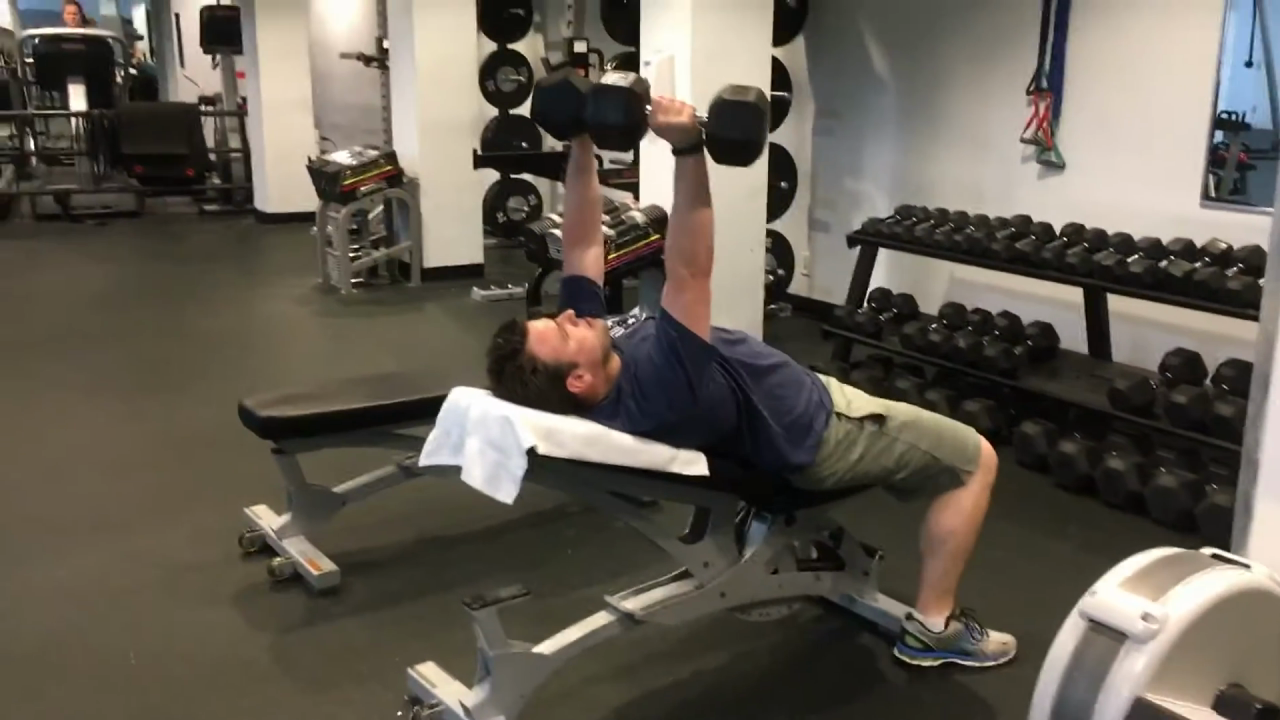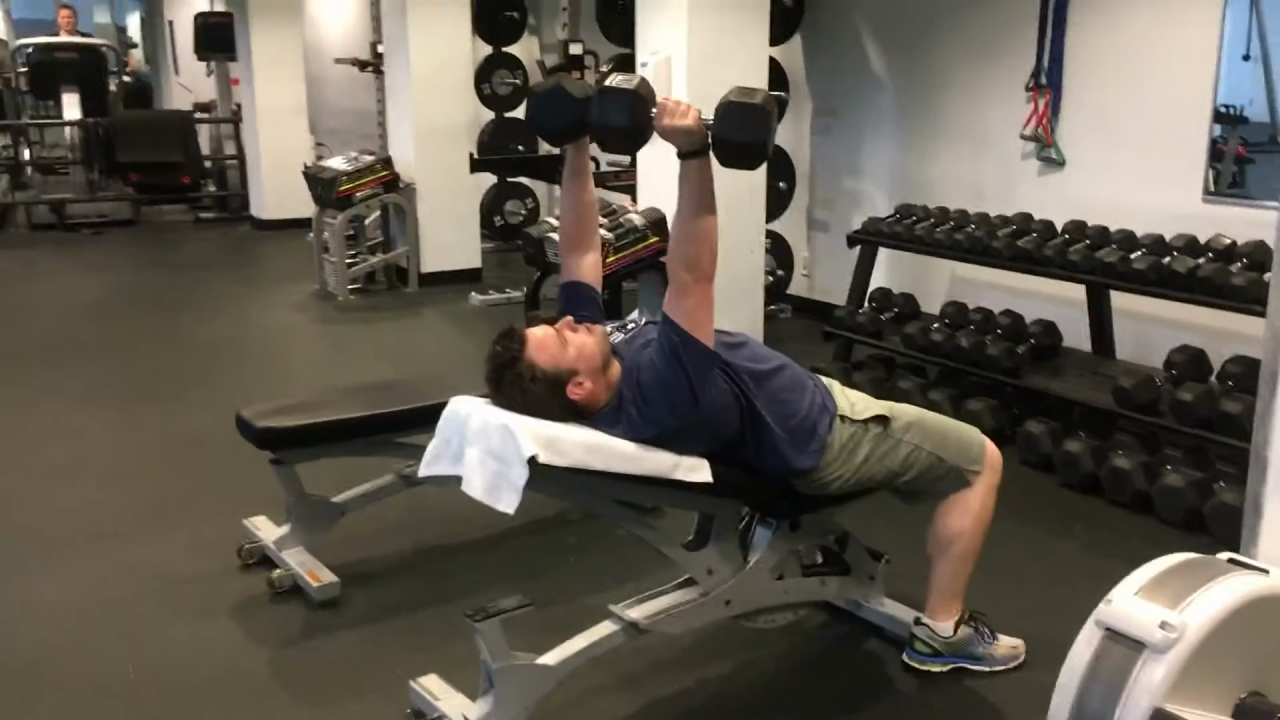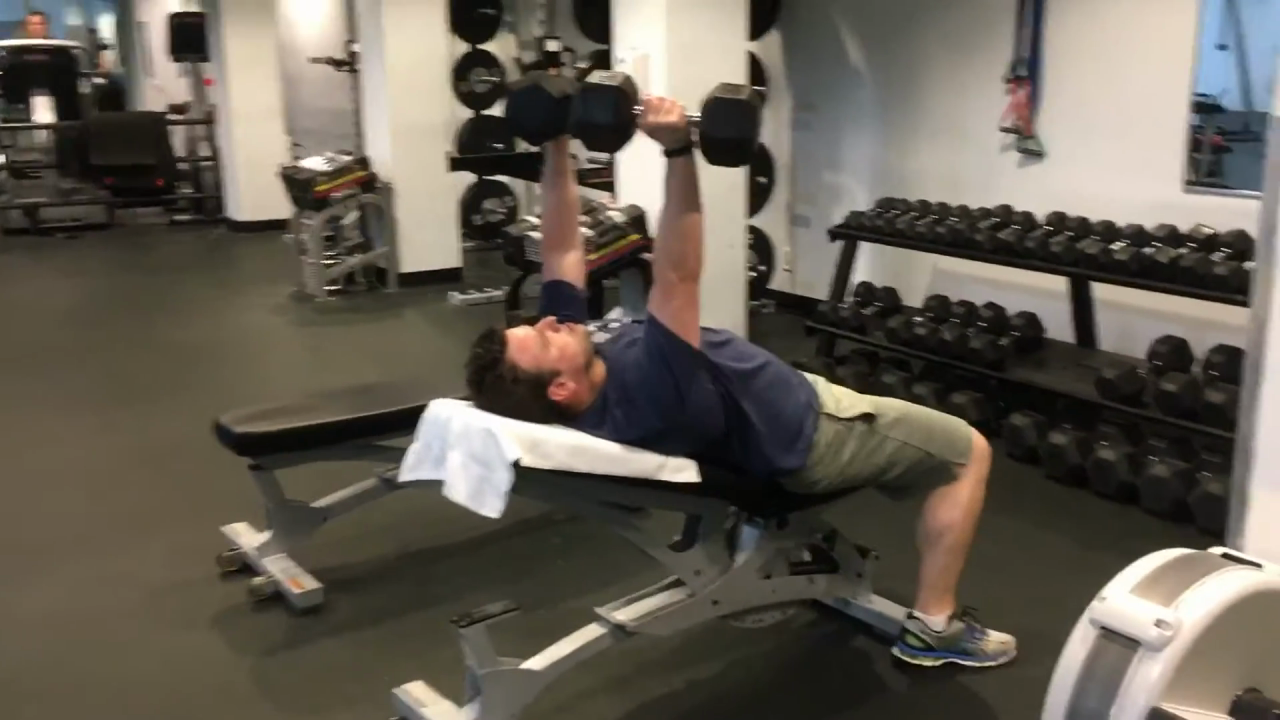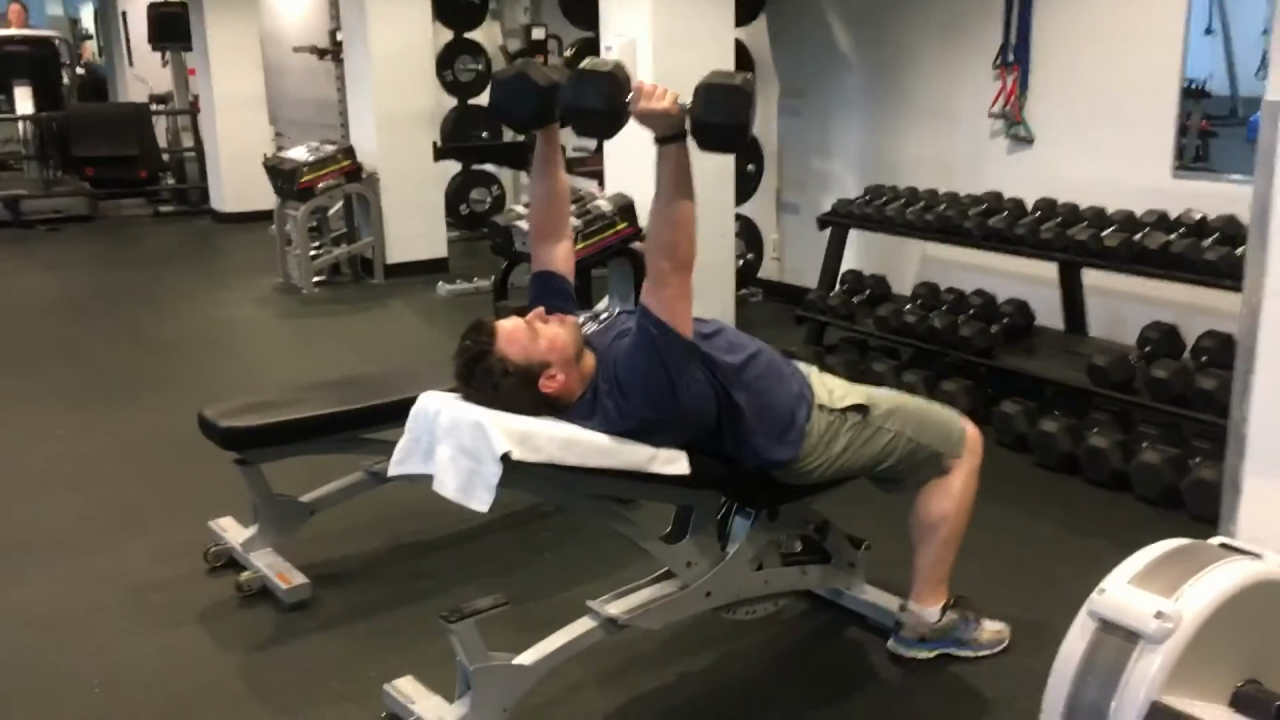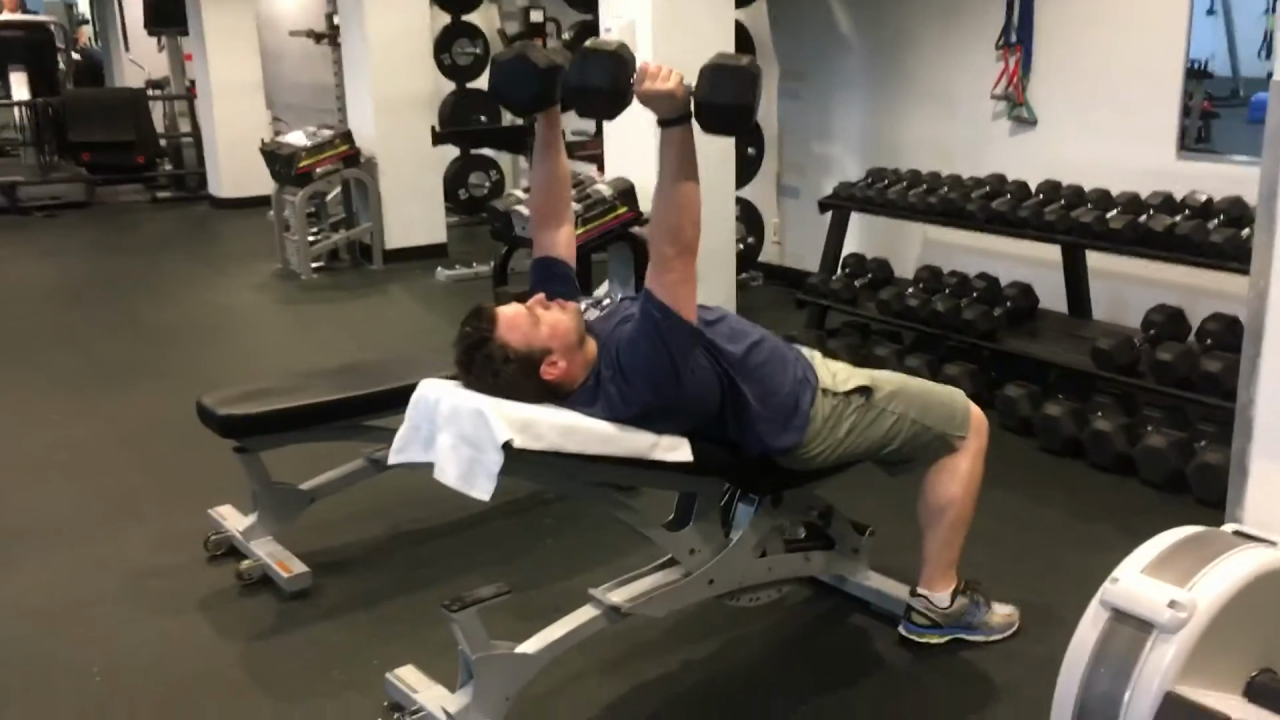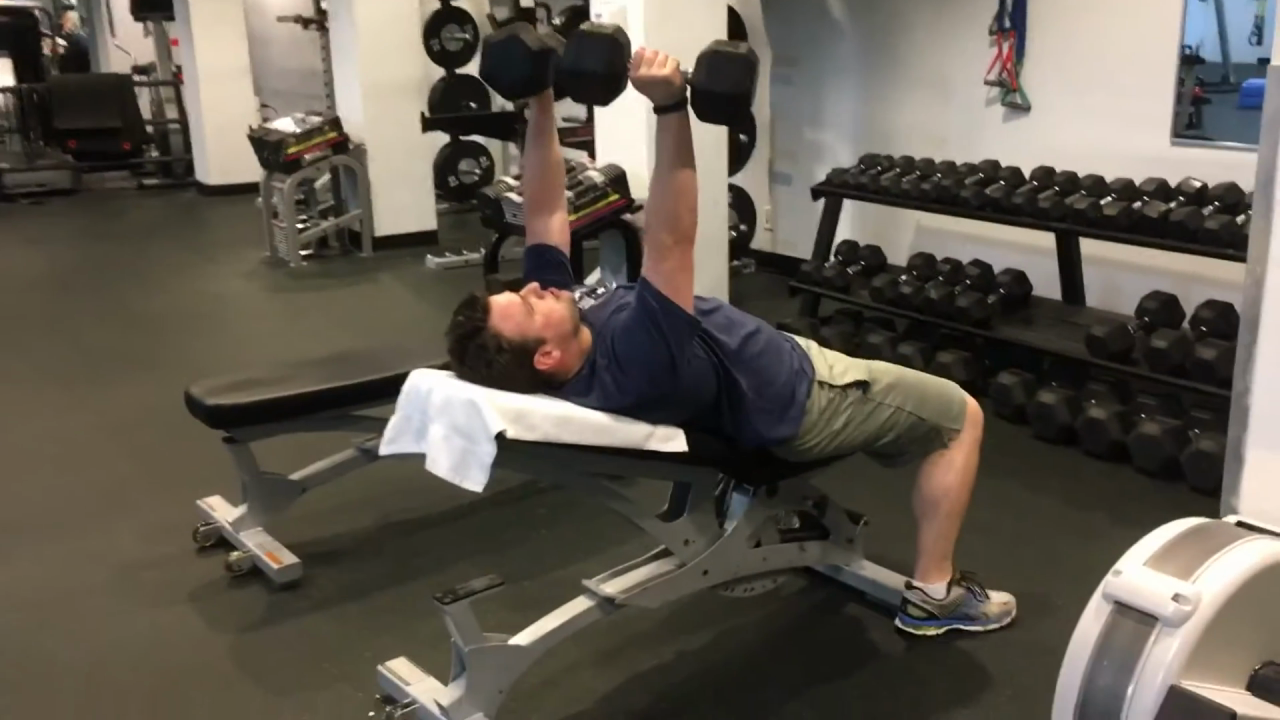
dt=0.1s
person 1, frame 1
left shoulder: (583, 340)
right shoulder: (654, 395)
left elbow: (582, 245)
right elbow: (688, 273)
left wrist: (581, 143)
right wrist: (688, 148)
left hip: (791, 394)
right hip: (814, 431)
right knee: (975, 459)
right ankle: (932, 626)
person 1, frame 2
left shoulder: (583, 354)
right shoulder: (655, 403)
left elbow: (579, 250)
right elbow: (691, 279)
left wrist: (578, 147)
right wrist: (693, 152)
right hip: (817, 436)
right knee: (980, 460)
right ankle: (941, 631)
person 1, frame 3
left shoulder: (562, 343)
right shoulder: (641, 402)
left elbow: (561, 249)
right elbow: (677, 279)
left wrist: (558, 146)
right wrist: (678, 150)
right hip: (803, 434)
right knee: (968, 452)
right ankle: (934, 625)
person 1, frame 4
left shoulder: (553, 333)
right shoulder: (630, 393)
left elbow: (550, 239)
right elbow: (670, 270)
left wrist: (547, 136)
right wrist: (670, 138)
right hip: (796, 423)
right knee: (960, 442)
right ankle: (928, 617)
person 1, frame 5
left shoulder: (552, 328)
right shoulder: (633, 380)
left elbow: (552, 225)
right elbow: (674, 253)
left wrist: (548, 117)
right wrist: (674, 119)
right hip: (799, 408)
right knee: (966, 423)
right ankle: (937, 602)
person 1, frame 6
left shoulder: (546, 311)
right shoulder: (628, 370)
left elbow: (545, 213)
right elbow: (671, 241)
left wrist: (540, 103)
right wrist: (670, 106)
right hip: (795, 399)
right knee: (960, 416)
right ankle: (933, 593)
